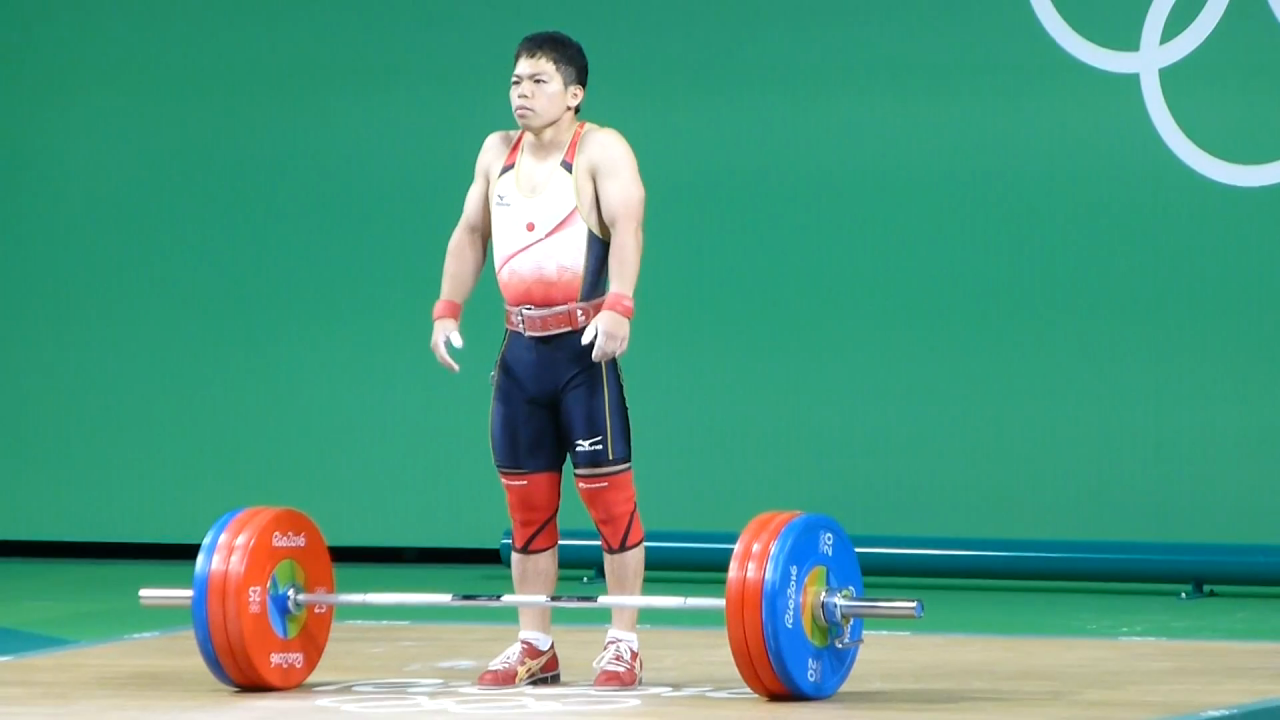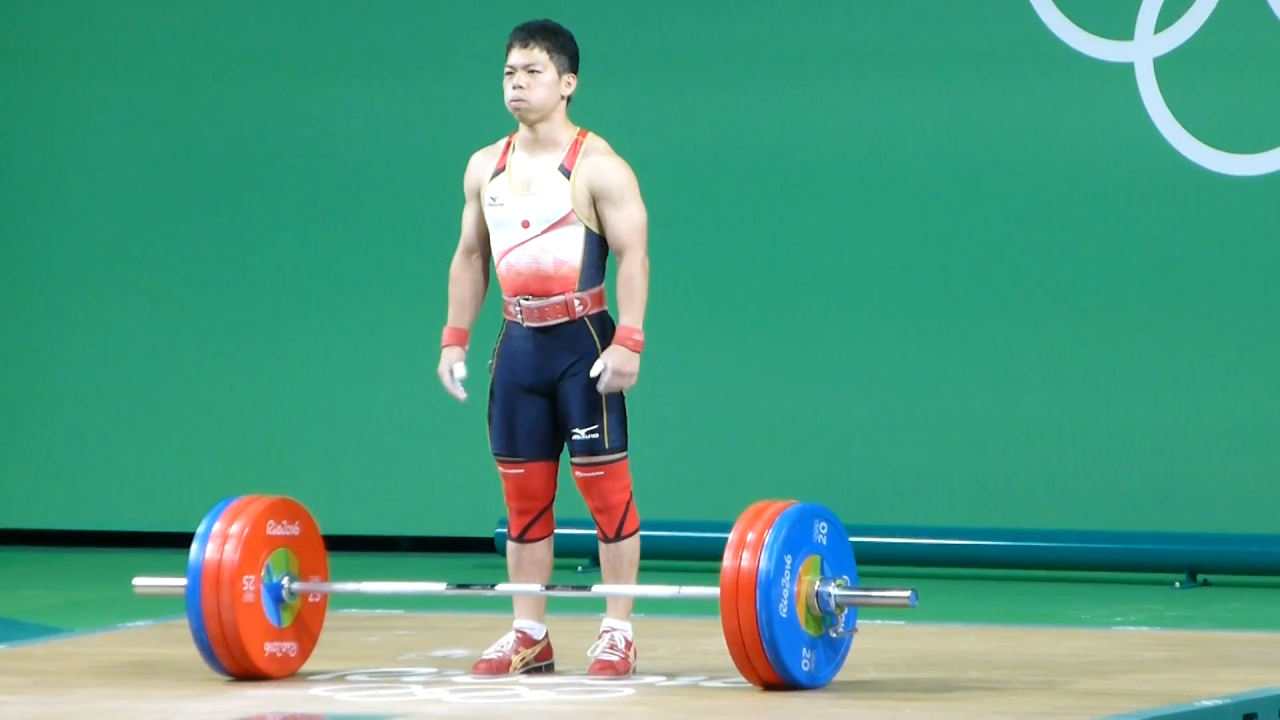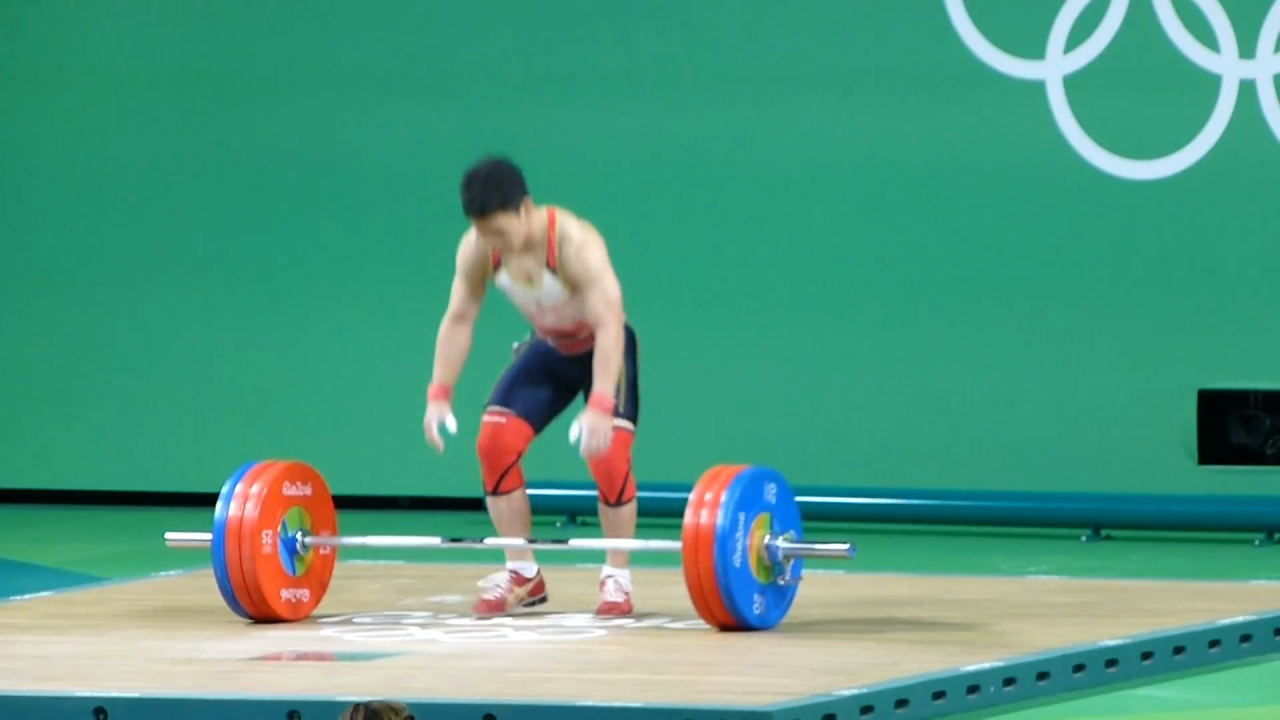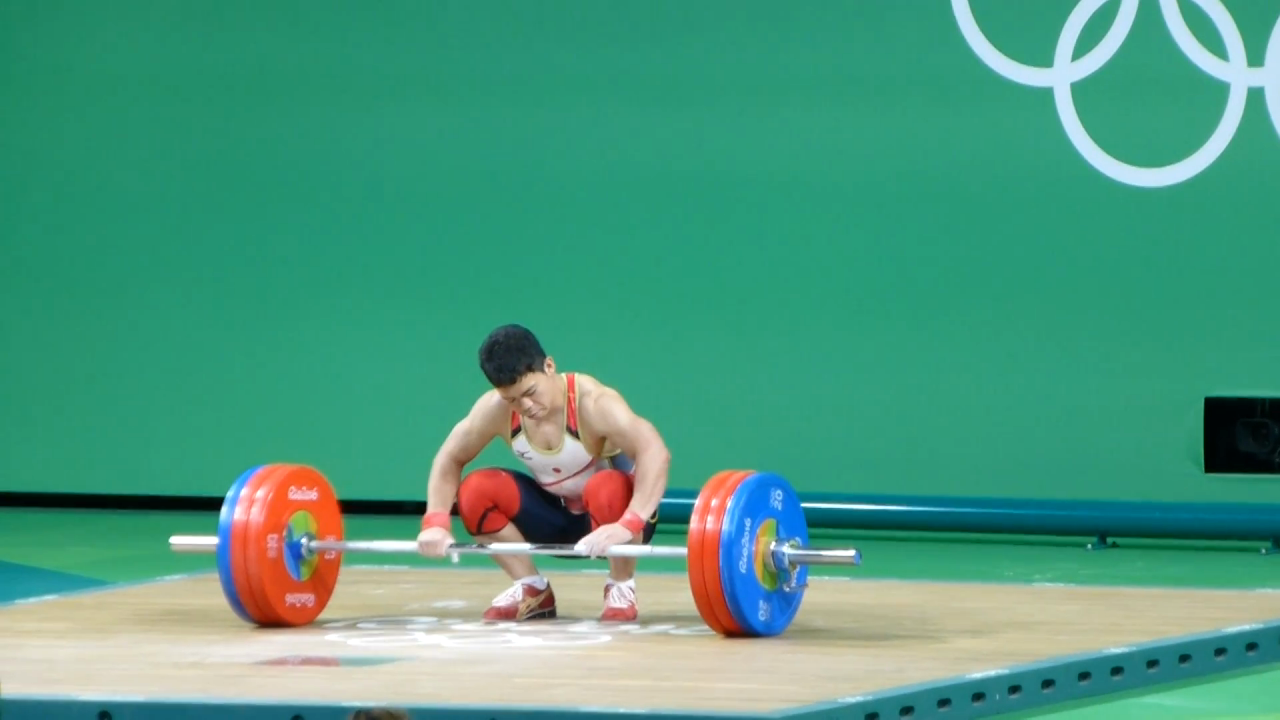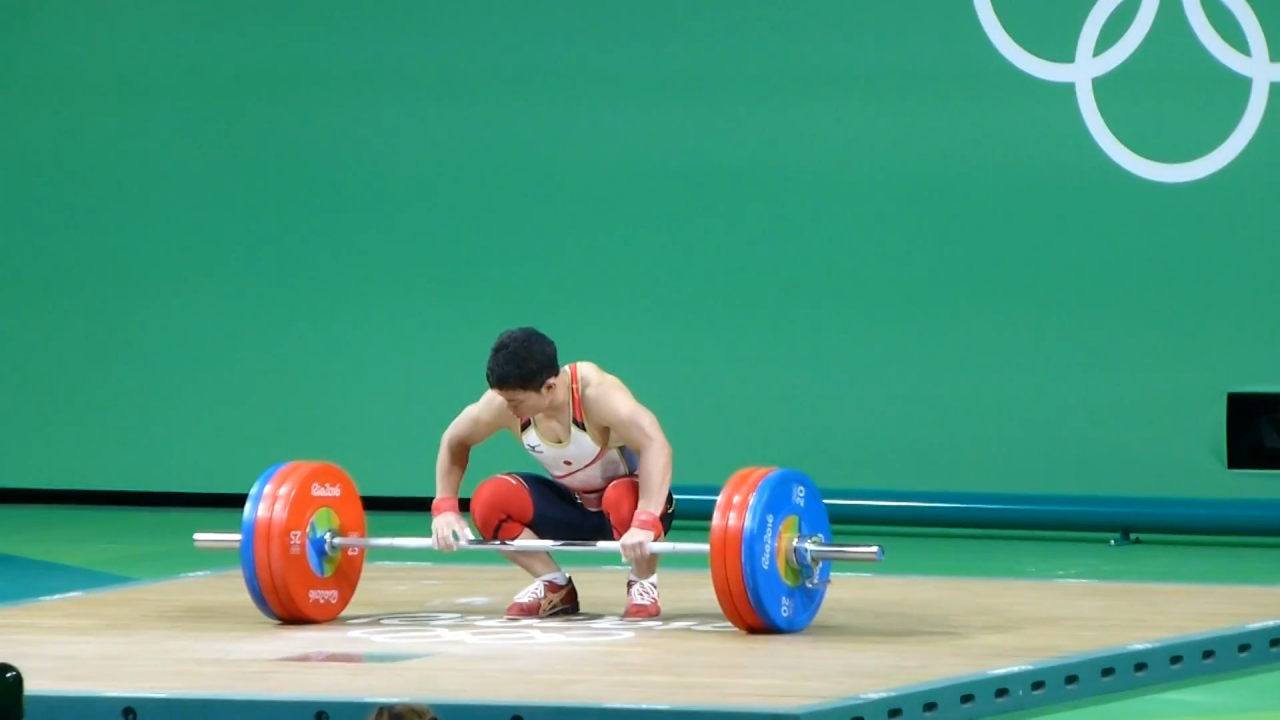
dt=1s
person 1, frame 1
left shoulder: (601, 148)
right shoulder: (497, 151)
left elbow: (627, 227)
right elbow: (469, 233)
left wrist: (618, 306)
right wrist: (447, 310)
left hip: (582, 351)
right hip: (518, 350)
left knee: (609, 496)
right knee: (526, 502)
left ankle: (623, 644)
right ankle: (534, 644)
person 1, frame 2
left shoulder: (598, 165)
right shoulder: (484, 166)
left elbow: (631, 256)
right elbow: (469, 257)
left wrist: (626, 341)
right wrist: (454, 339)
left hip: (581, 339)
right hip: (517, 343)
left knee: (604, 486)
right knee: (524, 493)
left ankle: (618, 631)
right ankle: (529, 633)
person 1, frame 3
left shoulder: (575, 242)
right shoulder: (476, 247)
left elbow: (608, 324)
right elbow: (457, 320)
left wrist: (599, 407)
right wrist: (439, 395)
left hip: (605, 348)
right hip: (549, 350)
left knee: (607, 447)
right knee: (494, 439)
left ankle: (616, 577)
right ankle: (521, 575)
person 1, frame 4
left shoulder: (593, 402)
right shoulder: (495, 409)
left elbow: (656, 454)
right elbow: (449, 458)
left wrist: (628, 524)
right wrist: (435, 522)
left hip: (610, 511)
right hip: (557, 518)
left knee: (606, 488)
right knee: (475, 490)
left ankle: (621, 587)
right ankle: (533, 589)
person 1, frame 5
left shoulder: (597, 391)
right shoulder: (502, 402)
left elbow: (657, 447)
right elbow: (455, 440)
left wrist: (644, 523)
right wrist: (445, 508)
left hip: (629, 502)
right hip: (575, 508)
left knee: (622, 498)
right knee: (489, 500)
left ankle: (643, 583)
right ankle: (555, 586)
